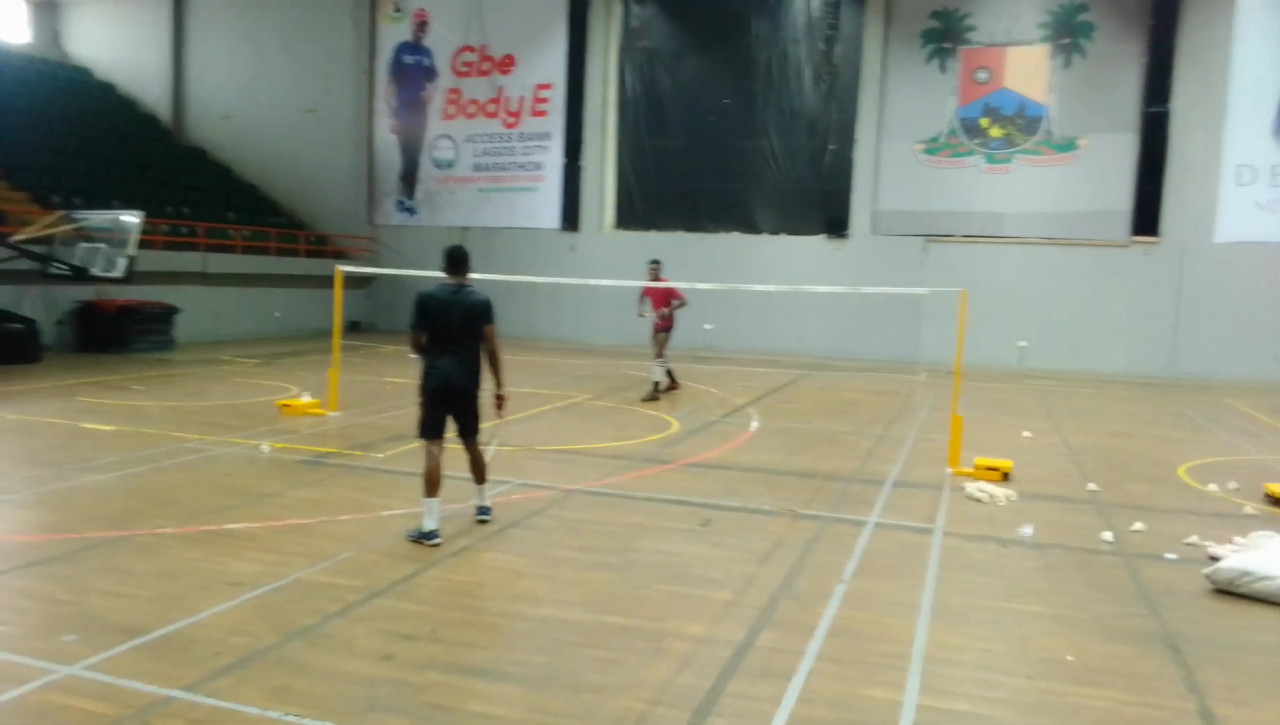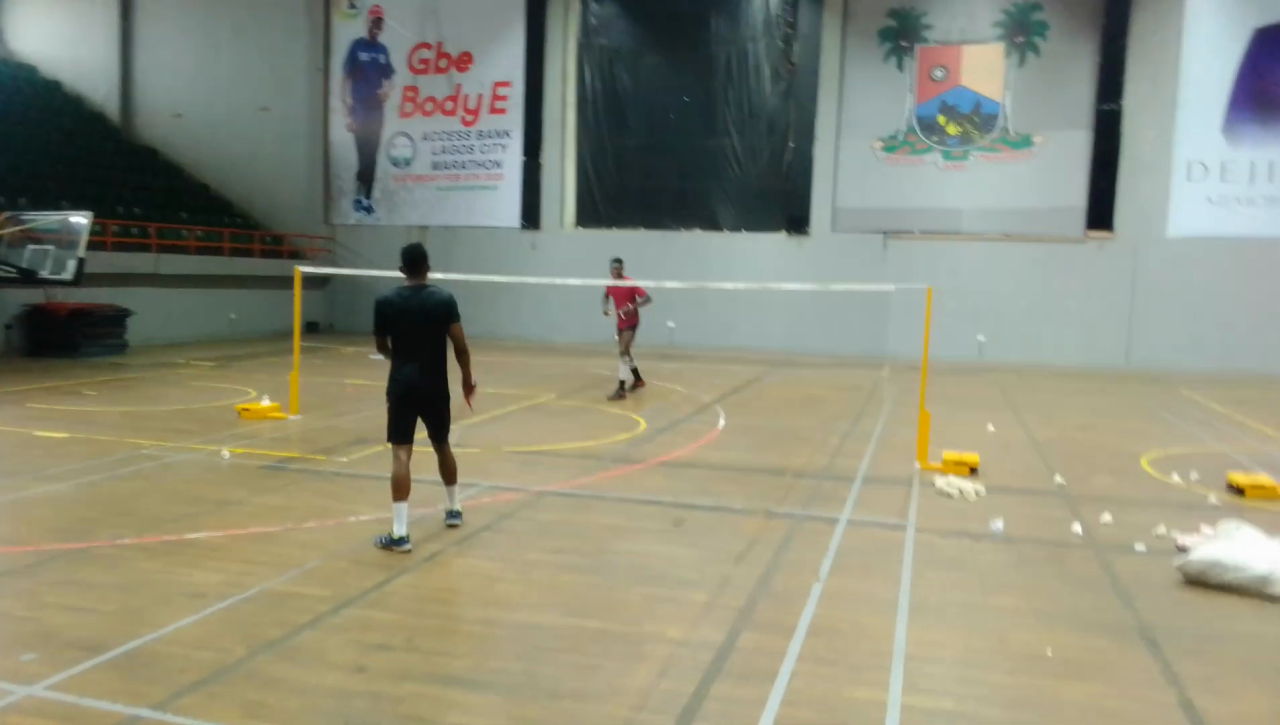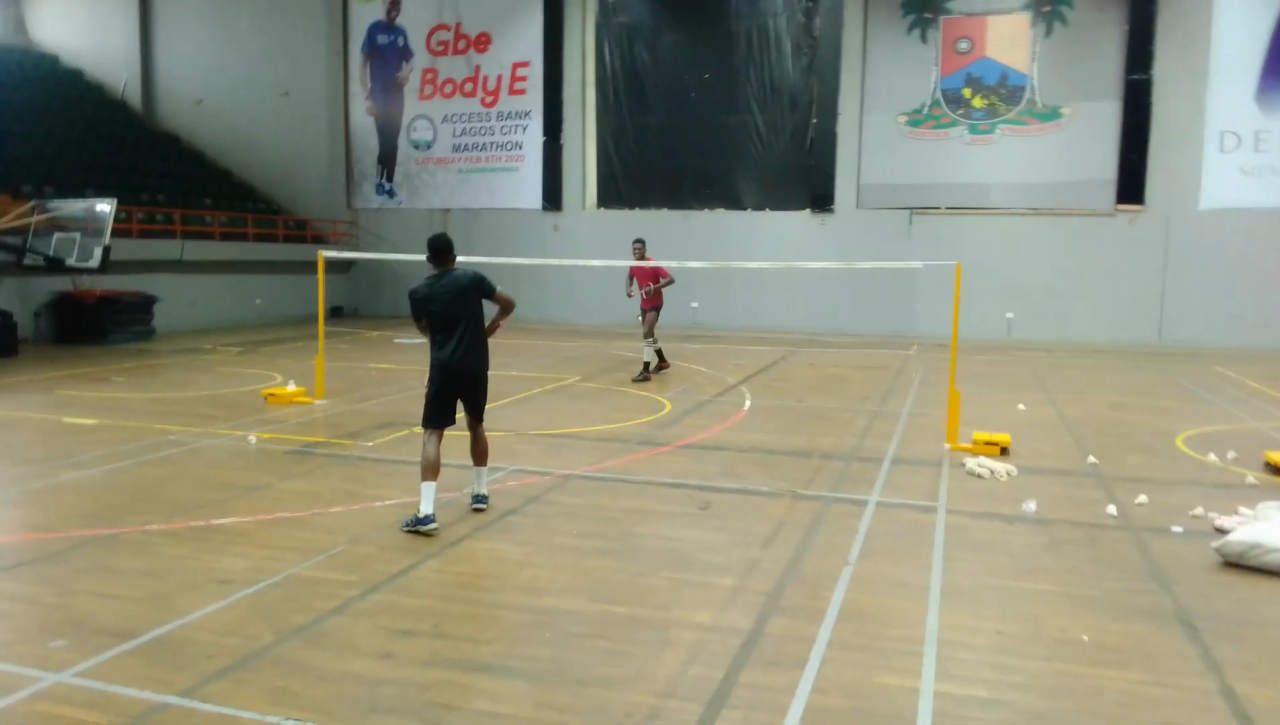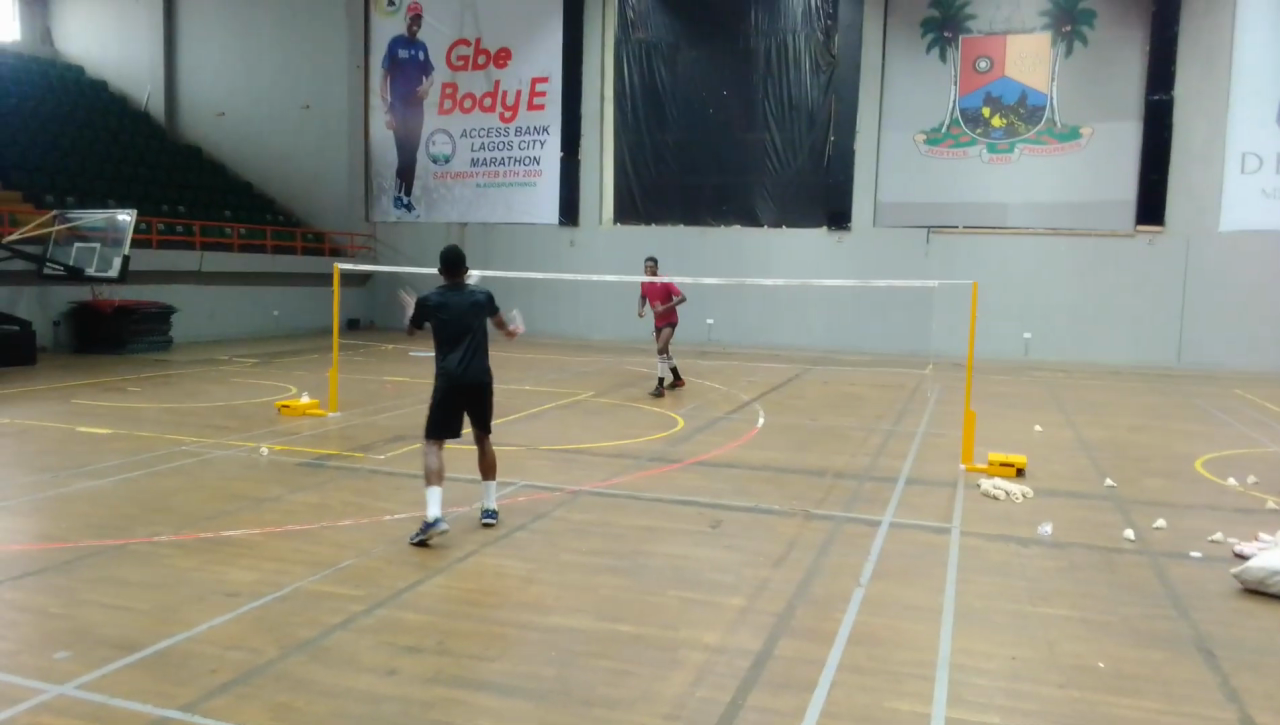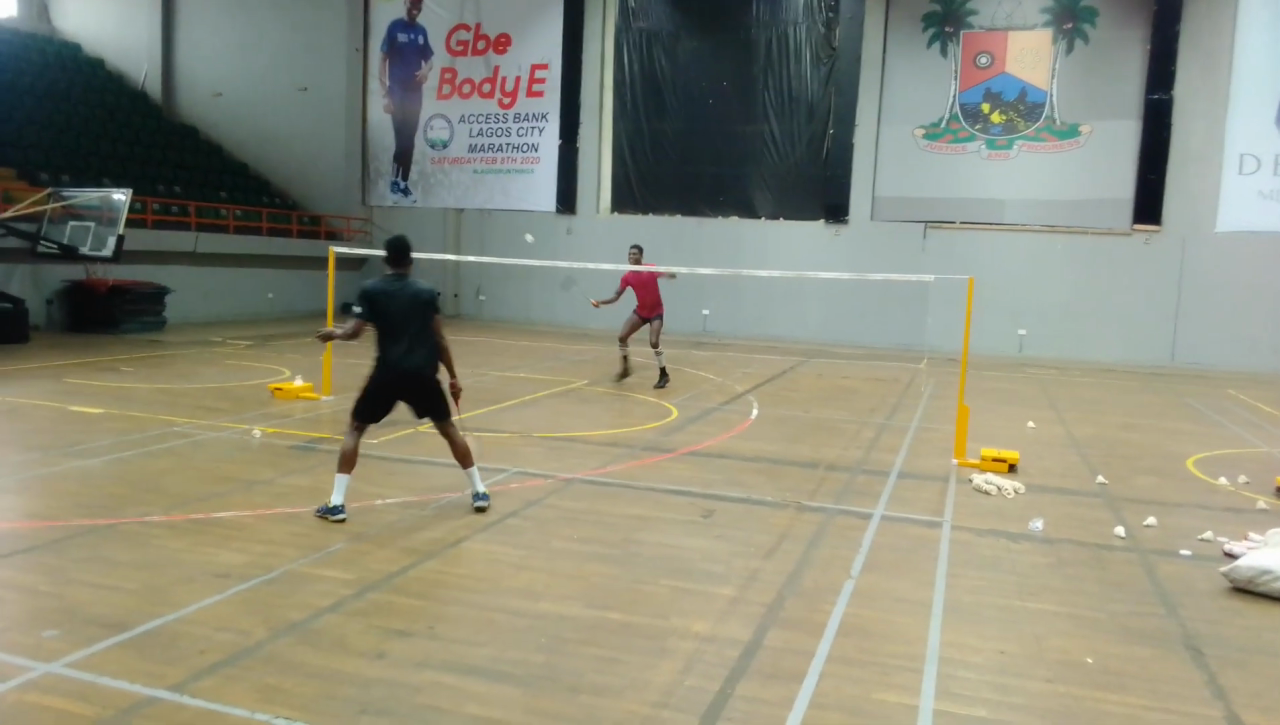
dt=0.4s
person 1, frame 1
left shoulder: (426, 297)
right shoulder: (481, 301)
left elbow: (416, 343)
right elbow: (490, 347)
right wrist: (499, 387)
left hip: (435, 382)
right hip: (466, 385)
left knee: (433, 448)
right knee: (472, 444)
left ankle: (430, 526)
right ankle: (484, 505)
person 1, frame 2
left shoulder: (385, 302)
right shoulder: (443, 299)
left elbow: (381, 347)
right elbow: (461, 345)
right wrist: (467, 376)
left hip: (402, 387)
right hip: (435, 388)
left knee: (401, 453)
right knee: (442, 446)
left ankle: (400, 532)
right ankle: (453, 509)
person 1, frame 3
left shoulder: (418, 293)
right shoulder: (471, 279)
right elbow: (508, 304)
right wrist: (491, 326)
left hip: (443, 370)
right hip: (474, 368)
left knee: (432, 435)
right knee: (476, 426)
left ankle: (426, 512)
right ankle: (480, 493)
person 1, frame 4
left shoulder: (428, 301)
right shoulder: (483, 296)
left elbow: (411, 328)
right elbow: (503, 327)
left wrist: (410, 305)
right wrist: (511, 331)
left hip: (449, 382)
right hip: (480, 380)
left knee: (433, 444)
right knee: (483, 440)
left ankle: (435, 515)
right ankle: (490, 508)
person 1, frame 5
left shoulder: (370, 290)
right shoulder: (426, 294)
left elbow: (354, 331)
right elbow: (439, 341)
left wrist: (333, 333)
right wrist: (454, 378)
left hip: (386, 374)
right hip: (422, 373)
left knee: (355, 430)
right knee: (448, 430)
left ankle: (337, 503)
right ankle: (479, 491)
person 2, frame 1
left shoulder: (427, 53)
right shoulder: (401, 49)
left elbow: (433, 80)
right elbow: (390, 81)
left wrist: (431, 92)
right wrist: (392, 114)
left hip: (421, 112)
right hip: (404, 112)
left knee: (415, 159)
right knee: (408, 158)
left ankle: (409, 201)
right ankle: (402, 200)
person 2, frame 2
left shoulder: (383, 49)
right shoulder: (356, 46)
left elbow: (389, 77)
right elbow: (345, 79)
left wrist: (388, 89)
right wrist: (348, 113)
left hip: (377, 109)
right hip: (360, 110)
left knee: (372, 157)
right knee: (364, 156)
left ankle: (366, 200)
right ankle: (359, 200)
person 2, frame 3
left shoulder: (401, 32)
right shoulder: (374, 29)
left elbow: (409, 61)
right elbow: (364, 63)
left wrist: (407, 72)
right wrist: (367, 96)
left hip: (397, 92)
right hip: (379, 93)
left knee: (393, 141)
right knee: (385, 141)
left ankle: (388, 185)
right ankle: (380, 185)
person 2, frame 4
left shoulder: (422, 47)
right shoulder: (395, 43)
left elbow: (430, 75)
right elbow: (384, 76)
left wrist: (427, 85)
right wrist: (387, 109)
left hip: (417, 107)
right hip: (399, 107)
left knee: (412, 155)
right knee: (404, 155)
left ankle: (407, 199)
right ankle: (398, 198)
person 2, frame 5
left shoulder: (421, 31)
right shoulder: (394, 27)
left elbow: (429, 60)
right elbow: (383, 60)
left wrist: (426, 70)
right wrist: (385, 93)
left hip: (415, 92)
right hip: (397, 92)
left knee: (409, 140)
right knee: (402, 139)
left ankle: (403, 183)
right ankle: (394, 182)
